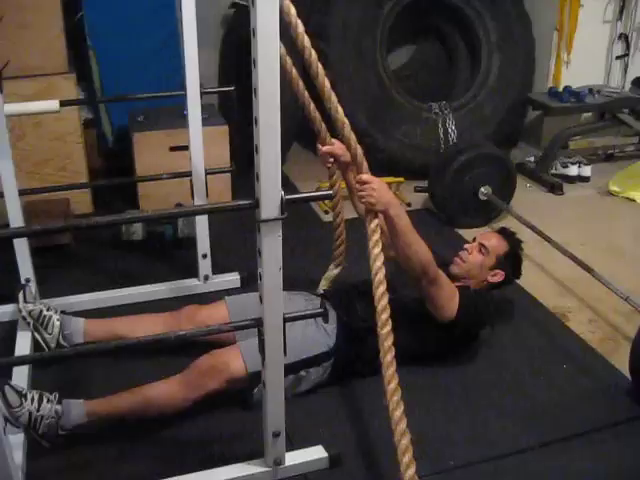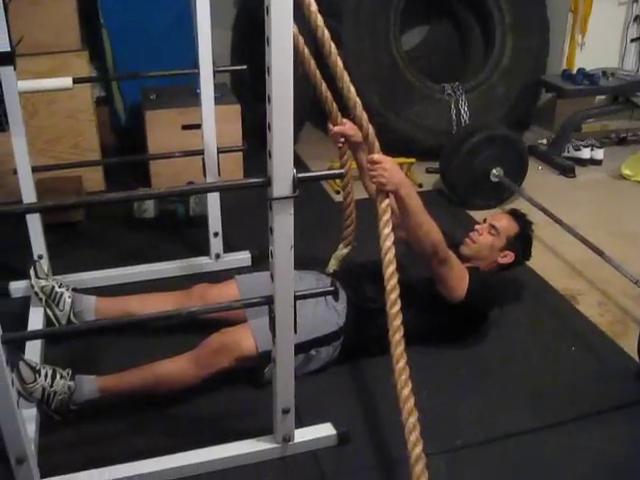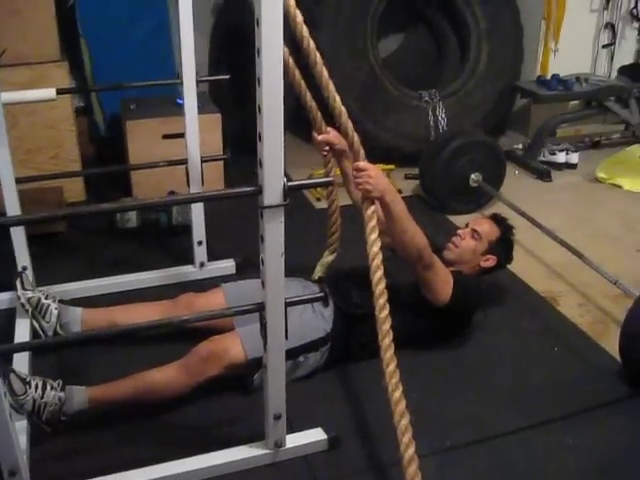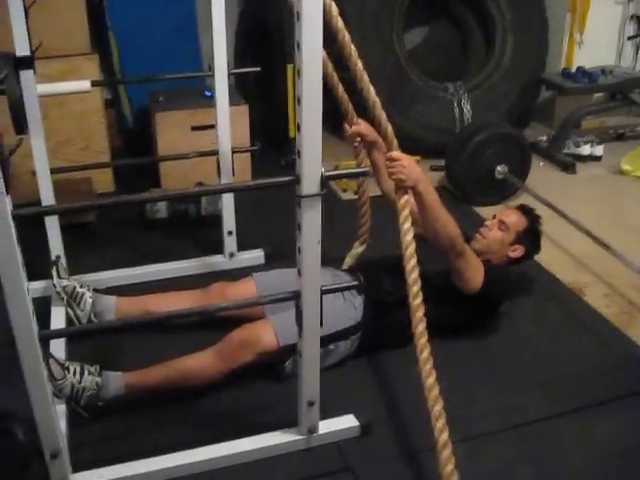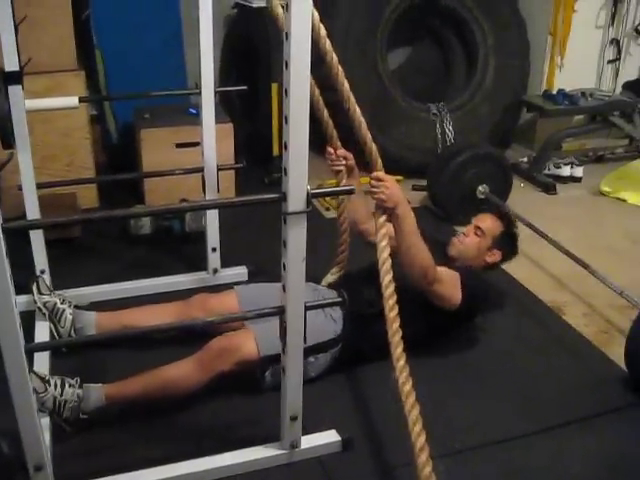
dt=0.4s
person 1, frame 1
left shoulder: (466, 311)
right shoulder: (443, 277)
left elbow: (423, 273)
right elbow: (385, 237)
left wrist: (392, 207)
right wrist: (348, 169)
left hip: (335, 342)
right hip: (321, 305)
left knee: (210, 371)
right knee: (192, 316)
left ankle: (62, 415)
right ankle: (65, 330)
person 1, frame 2
left shoulder: (475, 293)
right shoulder: (452, 258)
left elbow: (435, 255)
right elbow: (397, 221)
left wrist: (404, 188)
right wrist: (361, 149)
left hip: (344, 322)
right hip: (330, 284)
left knee: (220, 350)
right knee: (201, 295)
left ankle: (73, 389)
right ankle: (78, 306)
person 1, frame 3
left shoulder: (459, 296)
right shoulder: (434, 263)
left elbow: (418, 258)
right elbow: (375, 219)
left wrist: (389, 193)
right wrist: (343, 156)
left hip: (332, 328)
right hip: (316, 291)
left knee: (211, 357)
right knee: (189, 304)
left ankle: (65, 400)
right ankle: (65, 320)
person 1, frame 4
left shoulder: (488, 284)
right shoulder: (461, 252)
left elbow: (452, 248)
right elbow: (402, 204)
left wrist: (422, 183)
right wrist: (374, 146)
left hip: (361, 317)
right hip: (345, 281)
left knee: (242, 345)
right knee: (220, 293)
left ankle: (103, 386)
right ankle: (100, 308)
person 1, frame 5
left shoulder: (469, 287)
right shoulder: (440, 250)
left elbow: (423, 279)
right elbow: (367, 227)
left wrist: (402, 208)
right wrist: (351, 177)
left hip: (342, 327)
right hip: (323, 294)
left knee: (222, 352)
right knee: (201, 306)
left ankle: (83, 399)
right ankle: (80, 323)
